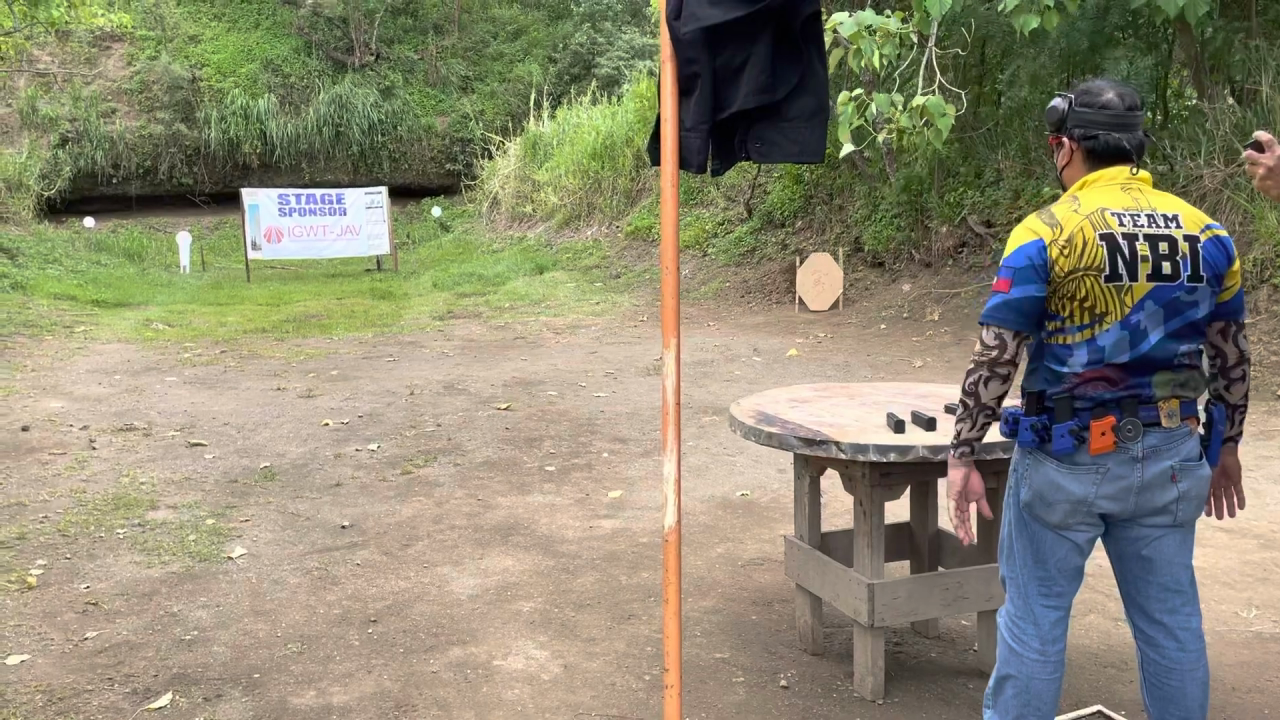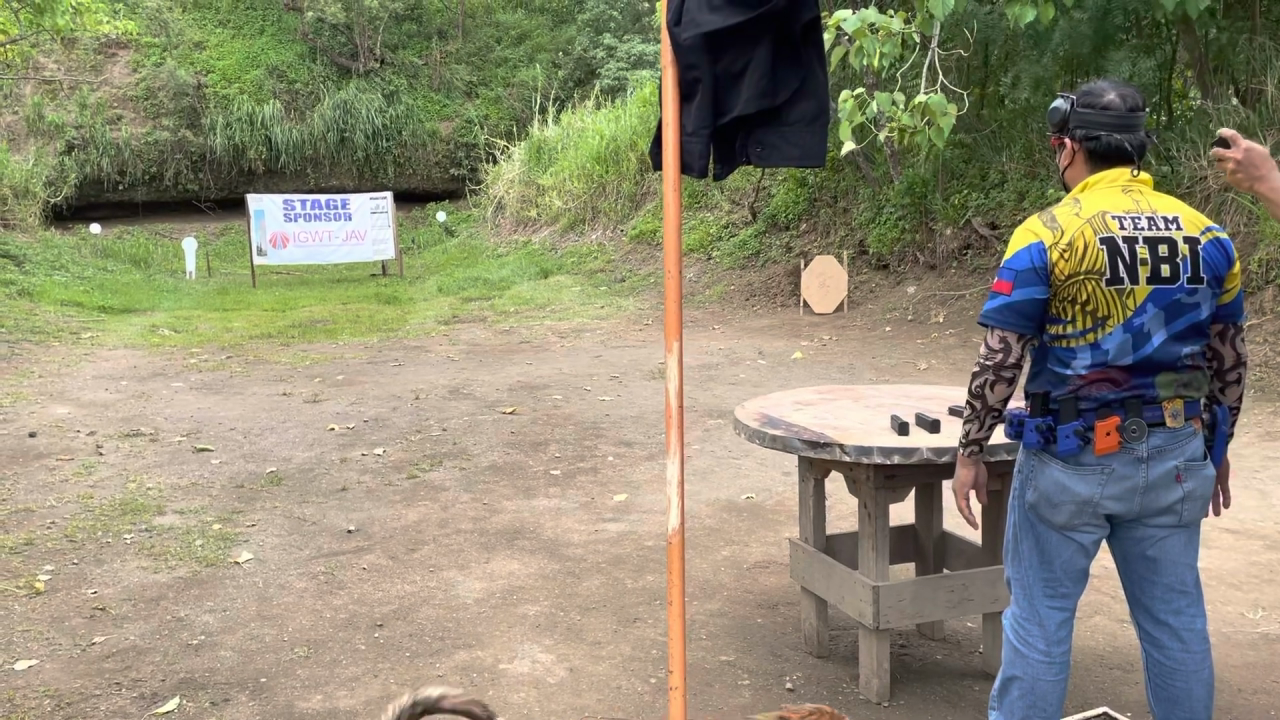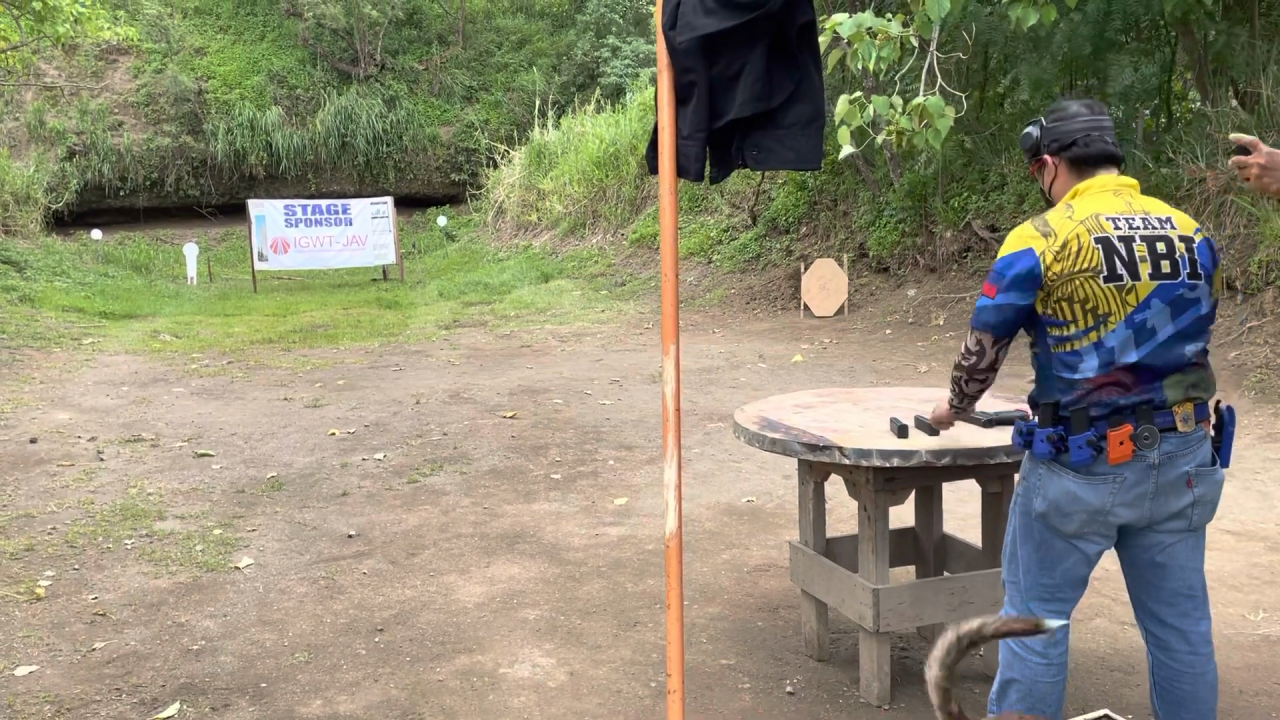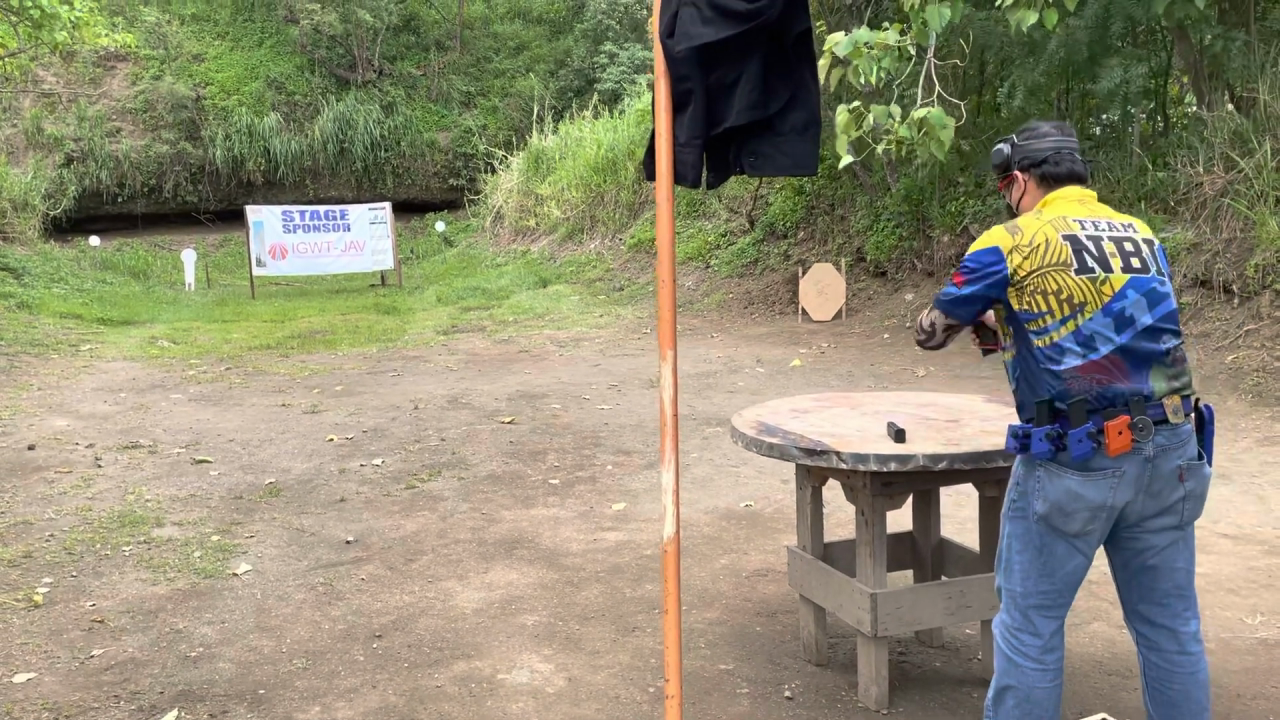
dt=1s
person 1, frame 1
left shoulder: (1047, 231)
right shoulder: (1206, 233)
left elbow: (996, 358)
right elbow: (1231, 356)
left wrist: (962, 455)
right wrist: (1225, 447)
left hip: (1067, 458)
right hip: (1169, 454)
left knee: (1034, 614)
right knee: (1170, 615)
person 1, frame 2
left shoulder: (1046, 234)
right shoulder: (1205, 235)
left elbow: (999, 360)
right elbow: (1229, 359)
left wrist: (969, 451)
right wrist: (1217, 448)
left hip: (1072, 459)
right hip: (1173, 456)
left knee: (1040, 614)
right knee: (1175, 616)
person 1, frame 3
left shoulder: (1039, 241)
right shoulder: (1190, 234)
left elbow: (983, 352)
left wrist: (956, 406)
left hip: (1082, 466)
right hip: (1181, 457)
left knee: (1035, 615)
right knee: (1180, 621)
person 1, frame 4
left shoulder: (1009, 244)
right shoulder: (1140, 235)
left elbow: (930, 331)
left wrist: (969, 312)
left hip: (1074, 462)
right hip: (1168, 452)
left knee: (1030, 622)
right knee: (1170, 621)
